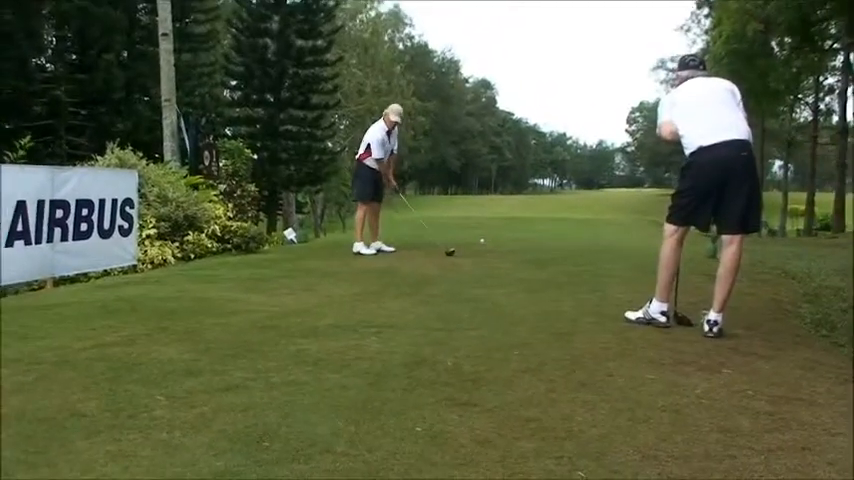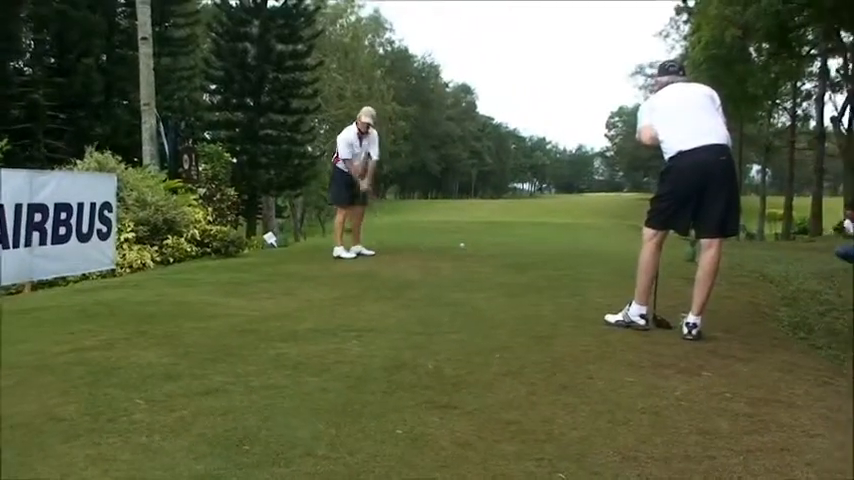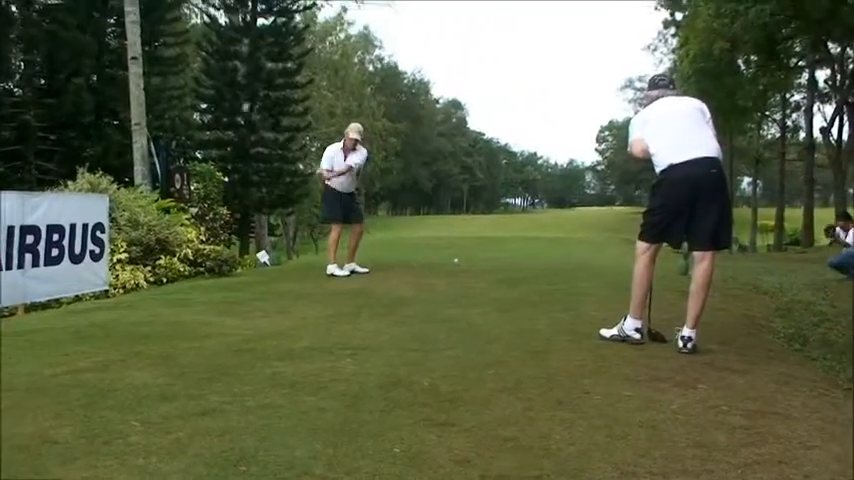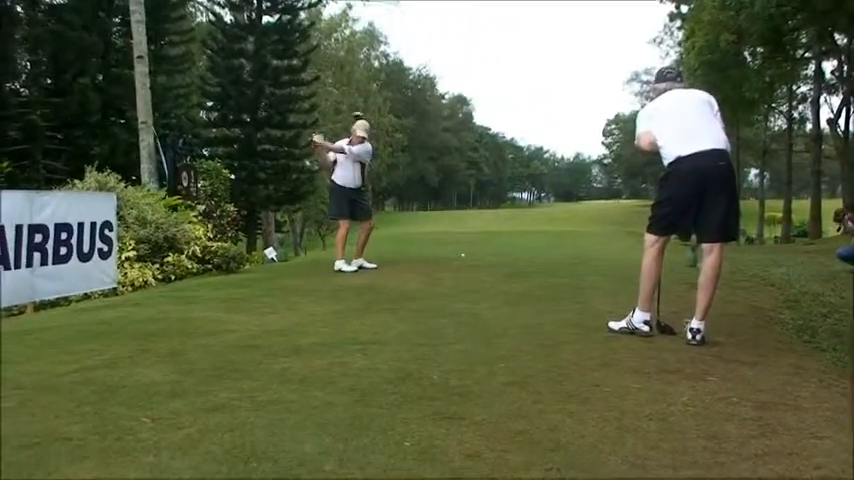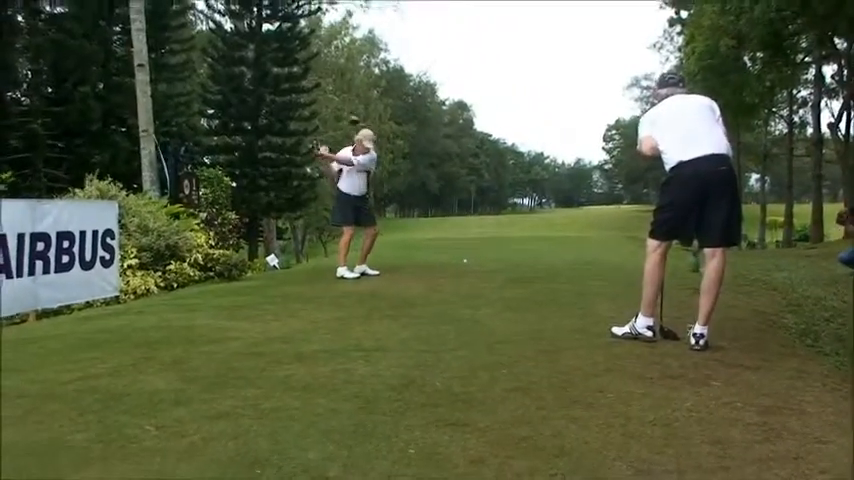
dt=0.2s
person 1, frame 1
left shoulder: (672, 96)
right shoulder: (727, 85)
left elbow: (668, 132)
right elbow: (744, 122)
left hip: (704, 157)
right hip: (741, 153)
left knee: (673, 230)
right knee: (733, 238)
left ankle: (658, 309)
right ankle: (714, 319)
person 1, frame 2
left shoulder: (652, 102)
right shoulder: (706, 91)
left elbow: (647, 137)
right elbow: (724, 128)
left hip: (683, 162)
right hip: (720, 157)
left knee: (652, 234)
right knee: (712, 242)
left ankle: (638, 312)
right ankle: (693, 321)
person 1, frame 3
left shoulder: (642, 115)
right shoulder: (696, 104)
left elbow: (639, 150)
right elbow: (714, 141)
left hip: (675, 174)
right hip: (711, 170)
left knee: (646, 247)
right knee: (705, 254)
left ankle: (633, 326)
right ankle: (688, 335)
person 1, frame 4
left shoulder: (649, 108)
right shoulder: (704, 96)
left elbow: (646, 143)
right elbow: (722, 133)
left hip: (683, 167)
right hip: (719, 162)
left knee: (654, 239)
right knee: (713, 246)
left ankle: (641, 318)
right ankle: (697, 327)
person 1, frame 5
left shoulder: (652, 114)
right shoulder: (706, 102)
left elbow: (648, 148)
right elbow: (724, 139)
left hip: (684, 172)
right hip: (721, 167)
left knee: (656, 245)
right knee: (716, 251)
left ankle: (644, 323)
right ankle: (700, 331)
person 2, frame 1
left shoulder: (394, 130)
right shoulder: (376, 133)
left elbow: (393, 153)
right elbow: (379, 161)
left wrist: (390, 175)
right wrist: (389, 180)
left hip: (377, 171)
right hip: (364, 170)
left knee: (375, 207)
right knee: (364, 206)
left ankle: (375, 243)
right ankle: (358, 244)
person 2, frame 2
left shoulder: (373, 135)
right shoulder: (346, 135)
left elbow: (373, 159)
right elbow: (347, 162)
left wrist: (367, 180)
right wrist: (359, 182)
left hip: (358, 176)
right hip: (341, 174)
left knee: (359, 211)
right knee: (343, 210)
left ankle: (356, 246)
right ankle: (338, 248)
person 2, frame 3
left shoulder: (362, 152)
right shoulder: (332, 149)
left elbow: (350, 167)
right elbow: (325, 171)
left wrist: (332, 175)
right wrist: (324, 174)
left hip: (349, 194)
right hip: (332, 193)
left knee: (358, 228)
right knee: (336, 228)
left ankle: (350, 264)
right ankle: (332, 266)
person 2, frame 4
left shoulder: (367, 148)
right shoulder: (340, 144)
left elbow: (344, 151)
right elbow: (329, 163)
left wrist: (322, 144)
right wrist: (321, 145)
left hip: (357, 191)
right hip: (339, 189)
left knee: (368, 225)
right knee: (345, 225)
left ankle: (358, 259)
right ankle: (339, 262)
person 2, frame 5
left shoulder: (371, 156)
right shoulder: (344, 152)
left elbow: (350, 162)
right elbow: (334, 172)
left wrist: (329, 156)
right wrist: (326, 158)
left hip: (361, 198)
right hip: (344, 197)
left knee: (372, 231)
right knee: (349, 232)
left ankle: (361, 266)
right ankle: (342, 268)
